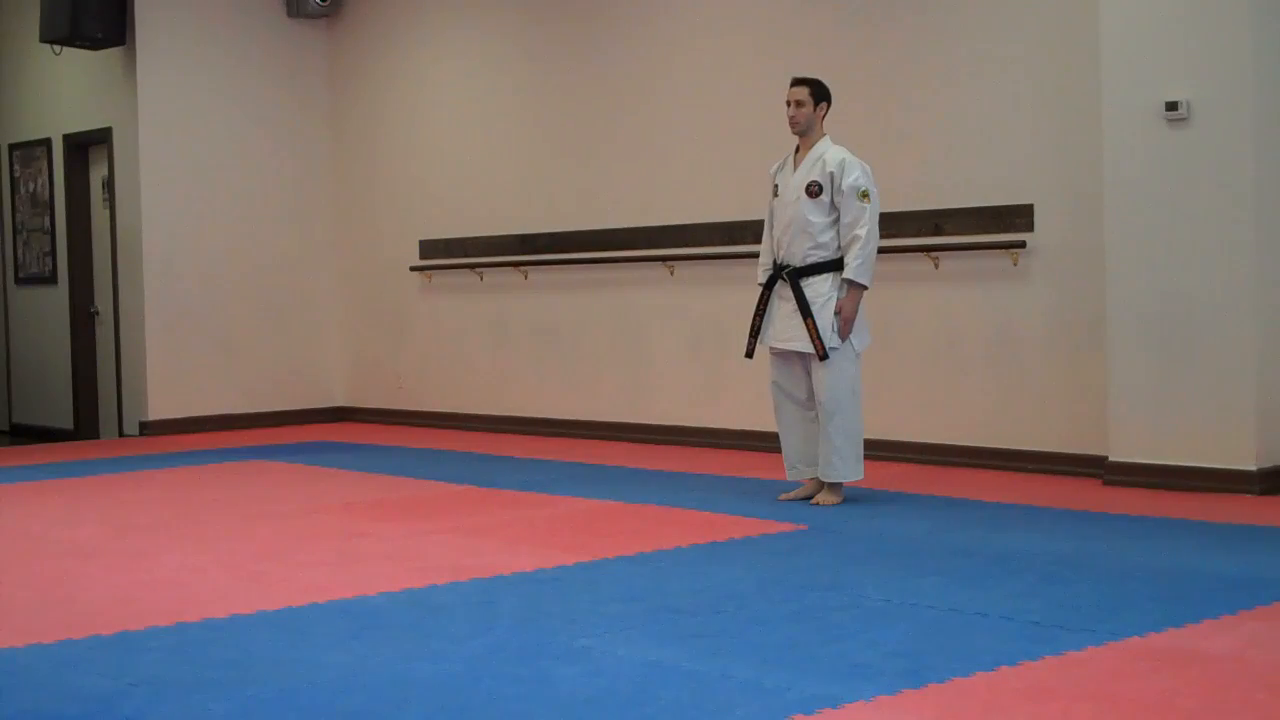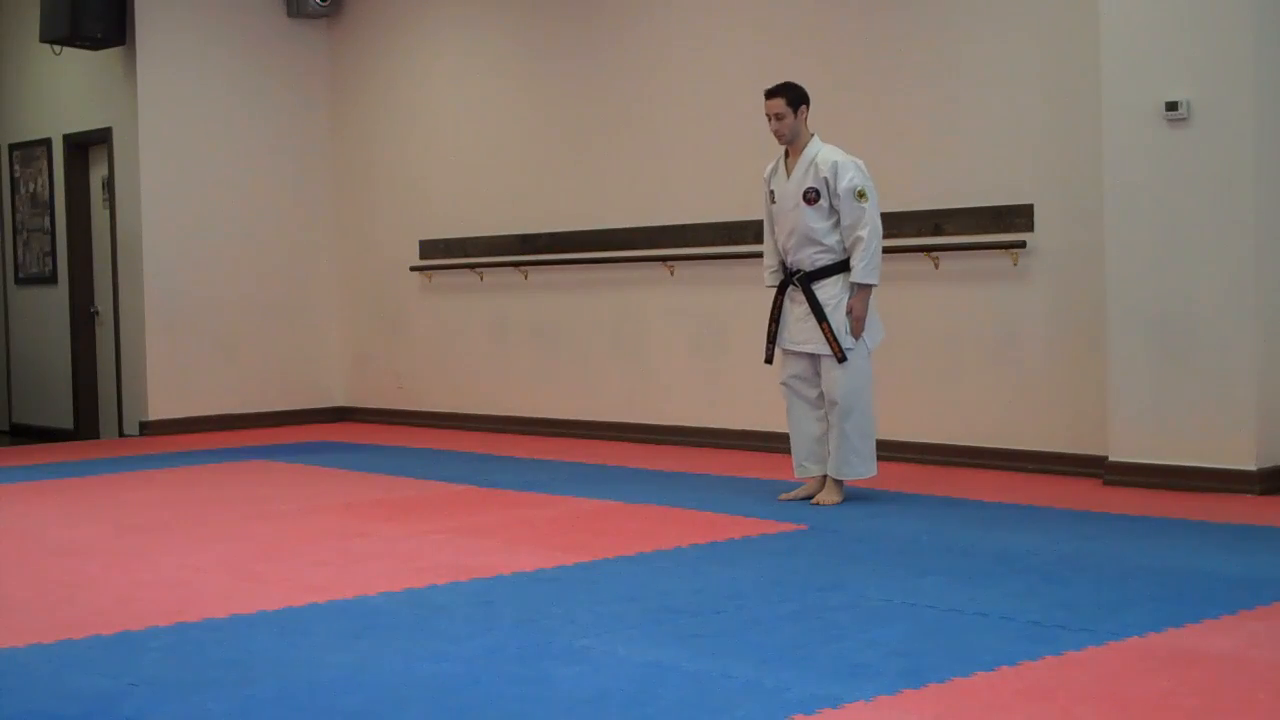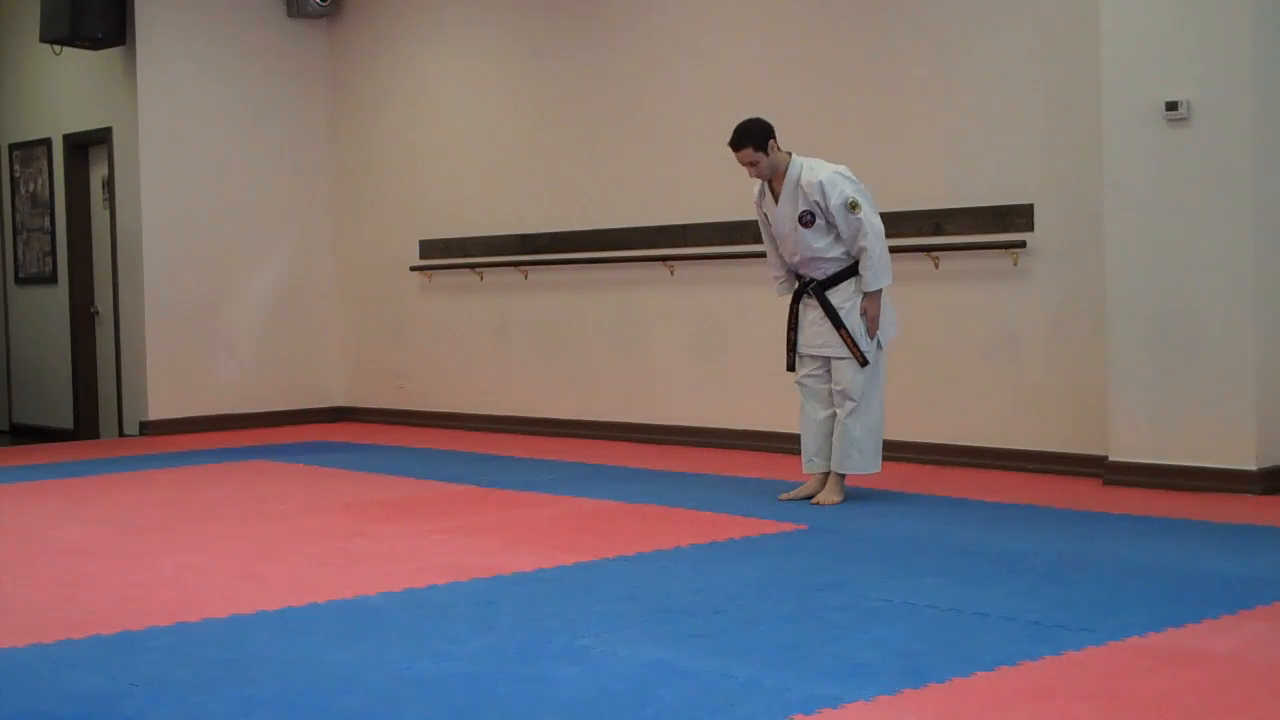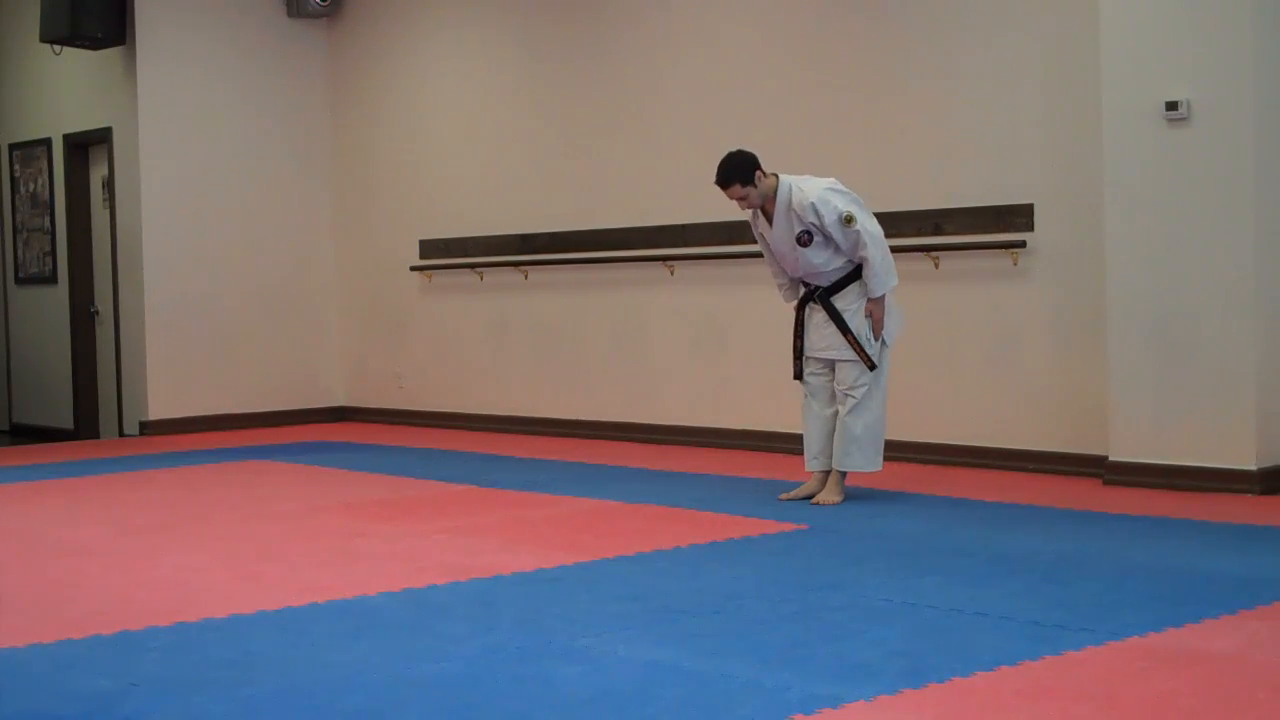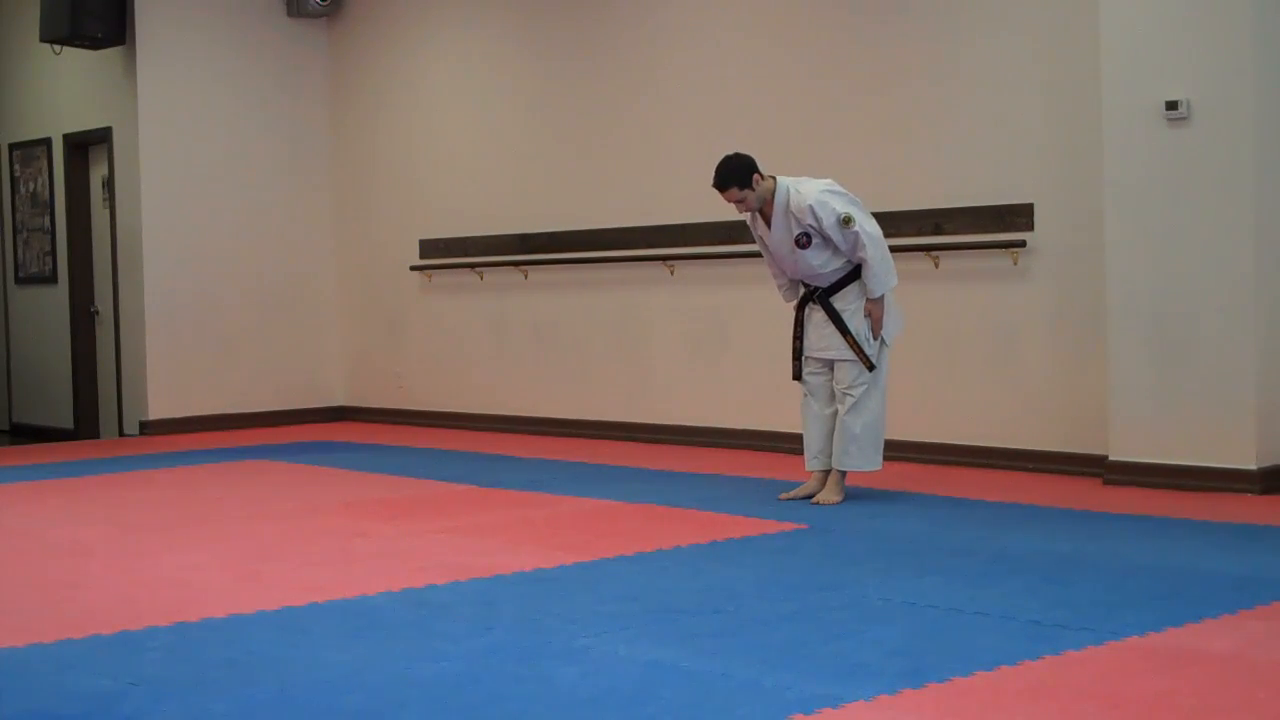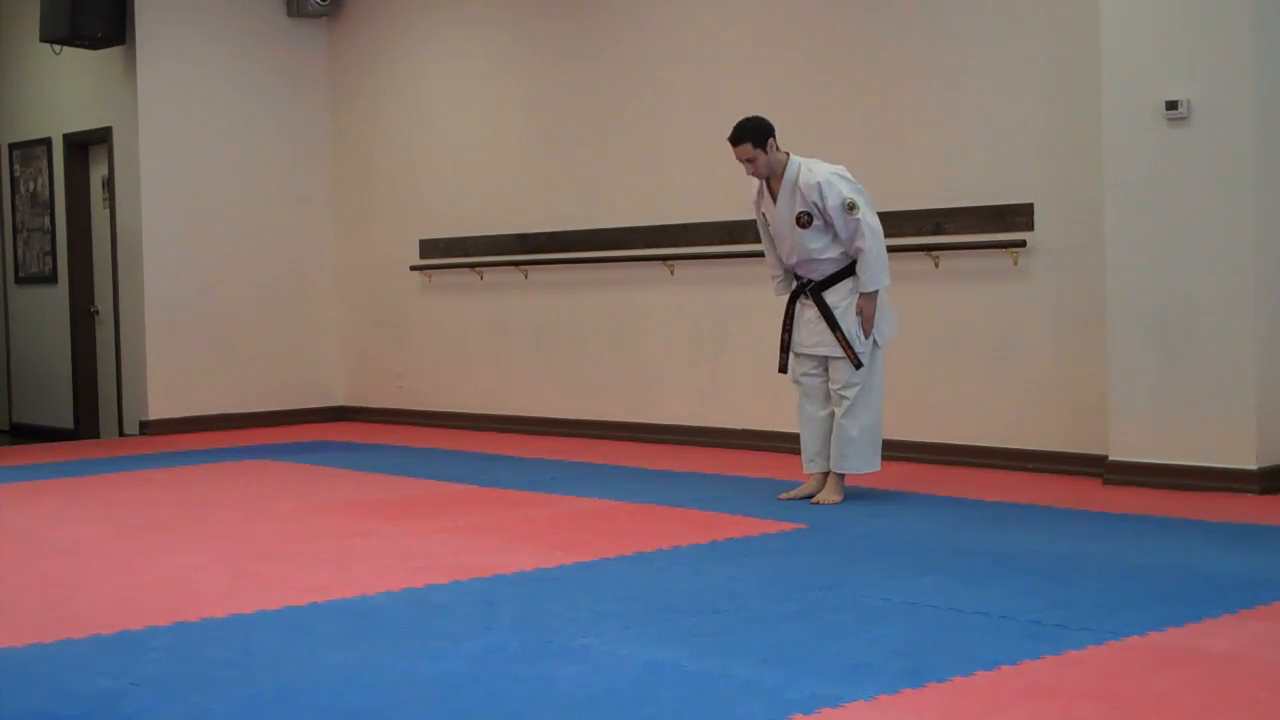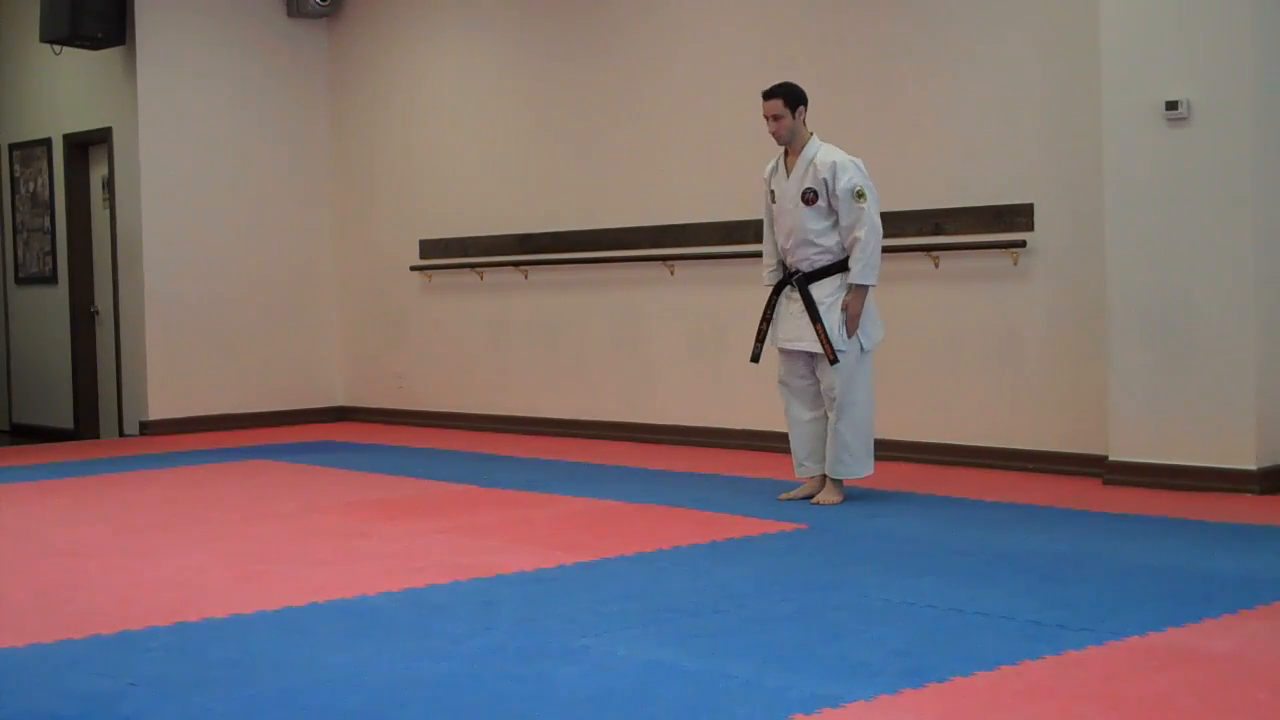
dt=0.4s
person 1, frame 1
left shoulder: (843, 165)
right shoulder: (780, 170)
left elbow: (862, 235)
left wrist: (852, 295)
right wrist: (767, 287)
left hip: (826, 293)
right hip: (785, 294)
left knee: (832, 392)
right knee: (789, 392)
left ankle: (834, 481)
right ankle: (809, 476)
person 1, frame 2
left shoulder: (837, 165)
right shoulder: (773, 173)
left elbow: (865, 232)
left wrist: (860, 295)
right wrist: (778, 289)
left hip: (835, 293)
right hip: (796, 296)
left knee: (843, 391)
right knee: (798, 390)
left ankle: (837, 479)
right ankle: (813, 476)
person 1, frame 3
left shoulder: (824, 180)
right shoulder: (762, 194)
left elbow: (870, 235)
left wrist: (872, 296)
right wrist: (791, 295)
left hip: (850, 295)
right hip: (811, 299)
left knee: (852, 388)
right knee: (813, 388)
left ankle: (838, 478)
right ankle: (817, 474)
person 1, frame 4
left shoulder: (815, 198)
right shoulder: (757, 215)
left elbow: (869, 240)
left wrist: (876, 299)
right wrist: (799, 303)
left hip: (855, 296)
right hip: (817, 302)
left knee: (855, 386)
right knee: (816, 387)
left ankle: (838, 477)
right ankle: (819, 474)
person 1, frame 5
left shoulder: (812, 200)
right shoulder: (756, 217)
left elbow: (868, 240)
left wrist: (876, 299)
right wrist: (799, 302)
left hip: (855, 296)
right hip: (817, 303)
left knee: (854, 387)
right knee: (815, 388)
left ankle: (838, 477)
right ankle: (819, 474)
person 1, frame 6
left shoulder: (822, 181)
right shoulder: (762, 194)
left elbow: (868, 235)
left wrist: (869, 296)
right wrist: (790, 295)
left hip: (849, 296)
right hip: (809, 300)
left knee: (850, 388)
right knee: (810, 389)
left ankle: (837, 478)
right ankle: (817, 475)
person 1, frame 7
left shoulder: (836, 165)
right shoulder: (773, 172)
left elbow: (865, 231)
left wrist: (857, 292)
right wrist: (775, 287)
left hip: (835, 293)
right hip: (794, 295)
left knee: (841, 390)
right knee: (797, 390)
left ankle: (836, 479)
right ankle: (813, 475)
